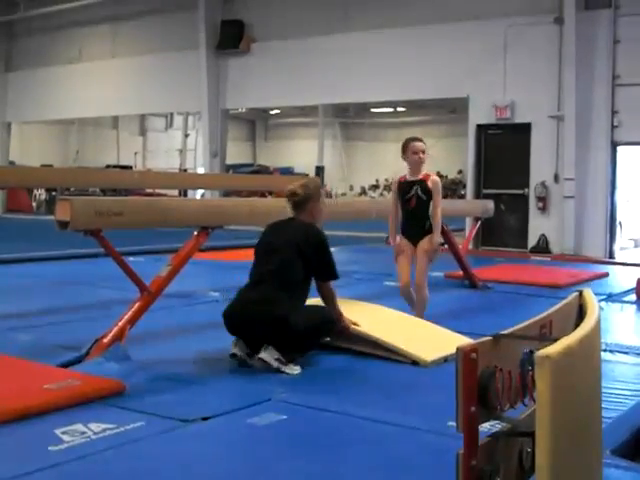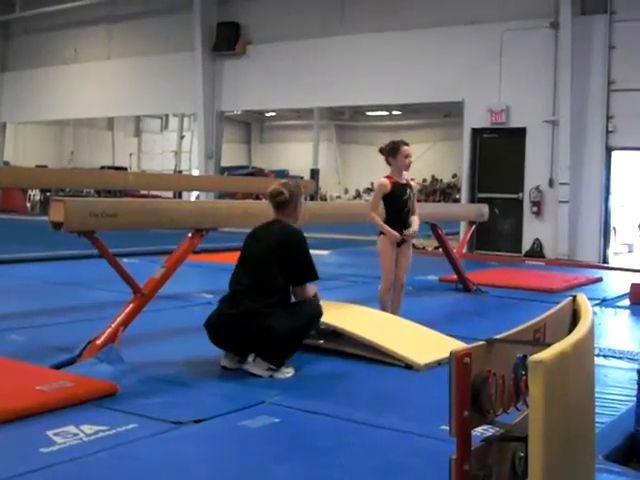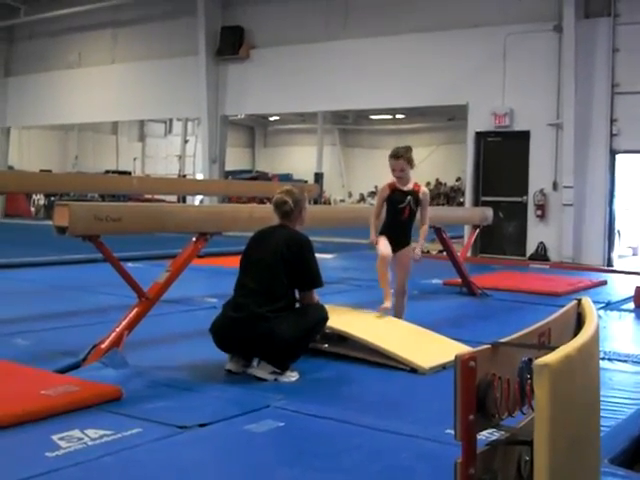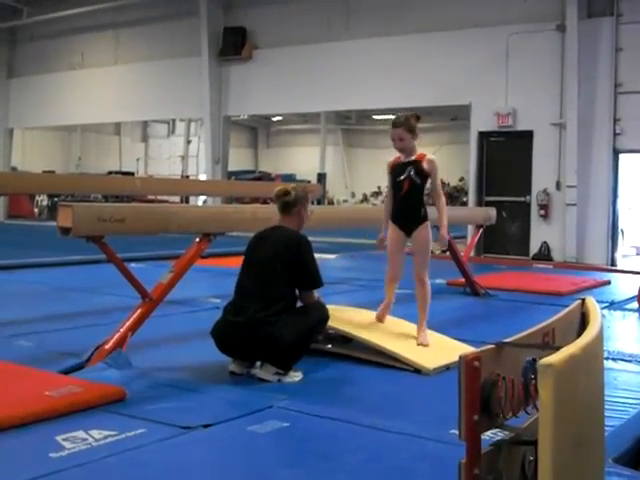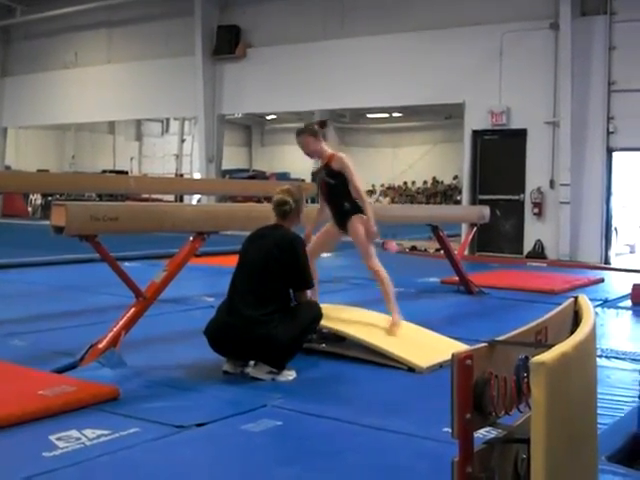
dt=1s
person 1, frame 1
left shoulder: (272, 229)
right shoulder: (314, 235)
right elbow: (324, 288)
right wrist: (340, 319)
right hip: (274, 318)
right knee: (327, 318)
left ankle: (245, 345)
right ankle: (280, 352)
person 1, frame 2
left shoulder: (256, 232)
right shoulder: (293, 236)
right elbow: (300, 294)
right wrist: (311, 292)
right hip: (257, 329)
right knee: (312, 309)
left ankle: (236, 354)
right ankle: (267, 361)
person 1, frame 3
left shoulder: (258, 236)
right shoulder: (299, 241)
right elbow: (307, 299)
left wrist: (291, 298)
right wrist: (313, 301)
right hip: (262, 333)
right knee: (318, 313)
left ankle: (241, 357)
right ankle: (272, 365)
person 1, frame 4
left shoulder: (258, 237)
right shoulder: (298, 241)
right elbow: (308, 299)
left wrist: (290, 296)
right wrist: (316, 300)
right hip: (262, 336)
right knee: (319, 312)
left ankle: (243, 360)
right ankle: (275, 366)
person 1, frame 5
left shoulder: (255, 236)
right shoulder: (292, 241)
right elbow: (301, 298)
left wrist: (286, 299)
right wrist: (300, 299)
right hip: (257, 336)
right knee: (312, 311)
left ankle: (237, 359)
right ankle: (269, 365)
person 2, frame 1
left shoulder: (433, 181)
right shoulder: (399, 183)
left elbow: (437, 213)
right elbow: (394, 214)
left wrist: (435, 240)
right wrist: (393, 239)
left hip: (425, 235)
right hip: (405, 236)
left knee: (420, 282)
right knee: (404, 282)
left ankle: (419, 320)
right ankle: (415, 309)
person 2, frame 2
left shoulder: (410, 184)
right shoulder: (385, 183)
right elbow: (372, 212)
left wrist: (414, 227)
right wrist: (388, 231)
left hip: (405, 238)
right hip: (388, 237)
left knee: (400, 282)
right knee: (388, 282)
person 2, frame 3
left shoulder: (422, 192)
right shoulder: (386, 190)
left elbow: (424, 224)
right elbow: (376, 215)
left wrist: (419, 247)
right wrist: (373, 233)
left hip: (405, 242)
right hip: (385, 236)
left knee: (402, 287)
right knee: (384, 255)
right ankle: (387, 297)
person 2, frame 4
left shoulder: (428, 162)
right shoulder: (392, 164)
left elbow: (438, 195)
left wrist: (443, 225)
right wrist: (383, 229)
left hip: (419, 222)
right hip: (396, 222)
left knee: (421, 276)
right knee: (393, 274)
left ankle: (421, 327)
right ankle: (388, 302)
person 2, frame 5
left shoulder: (339, 159)
right shoulder: (317, 171)
left elbow: (357, 190)
right elbow: (323, 202)
left wrist: (369, 220)
right wrist: (310, 228)
left hip: (354, 215)
right hip: (337, 220)
left knee: (372, 264)
right knee: (308, 254)
left ankle: (394, 311)
